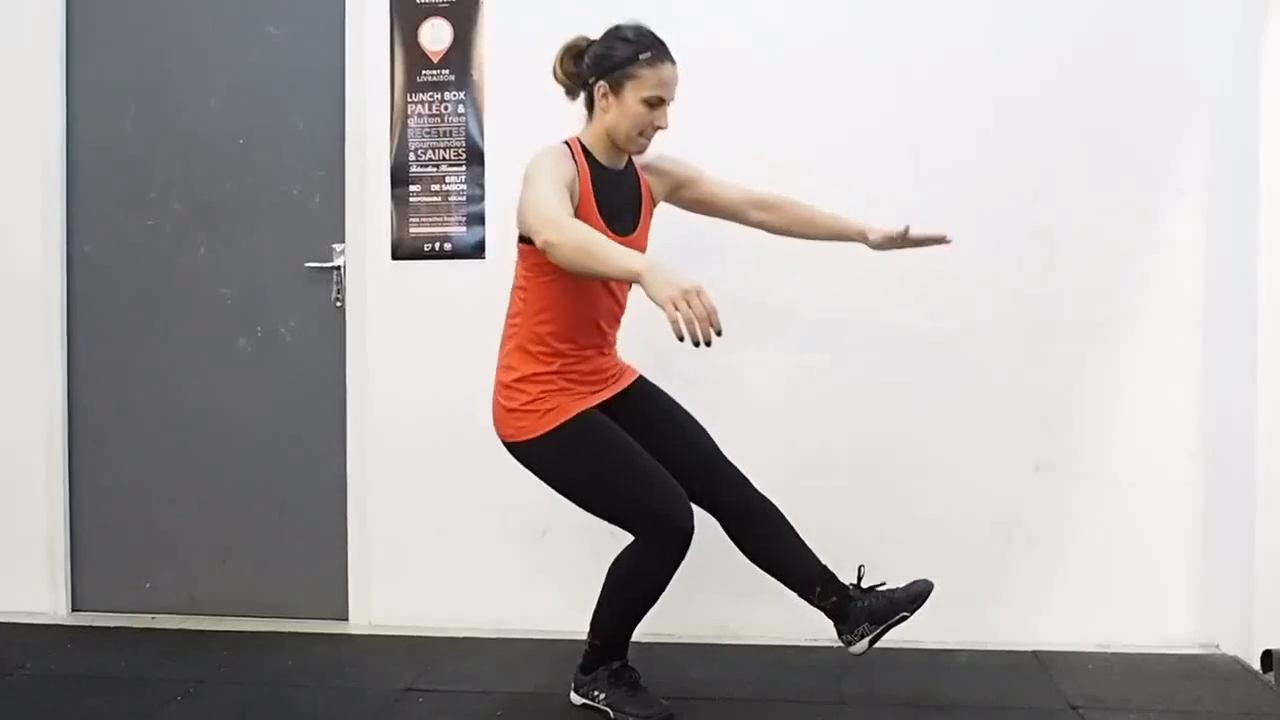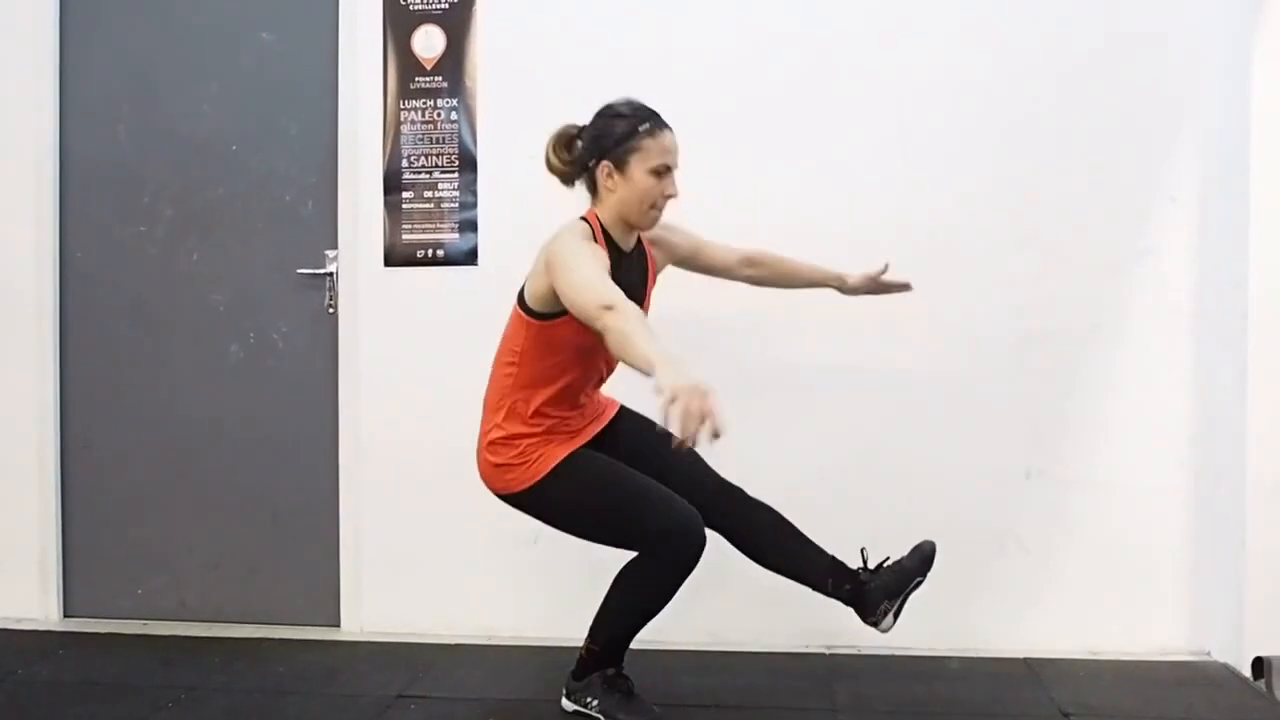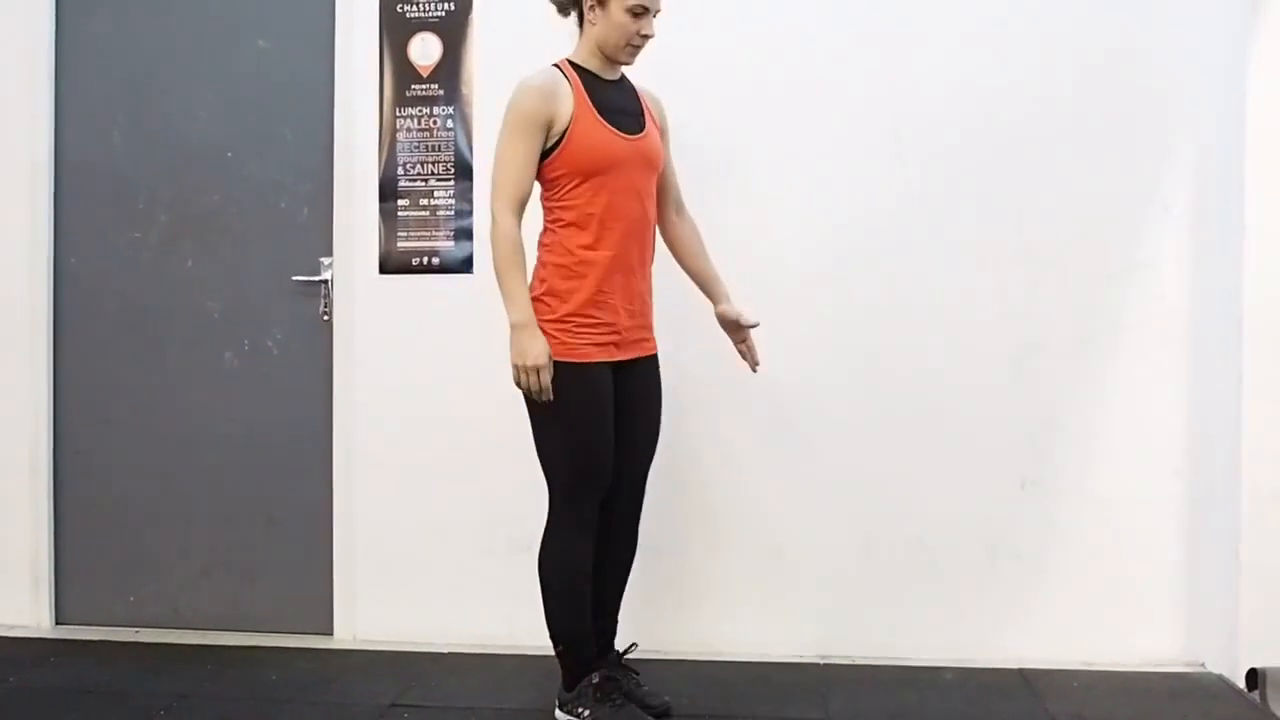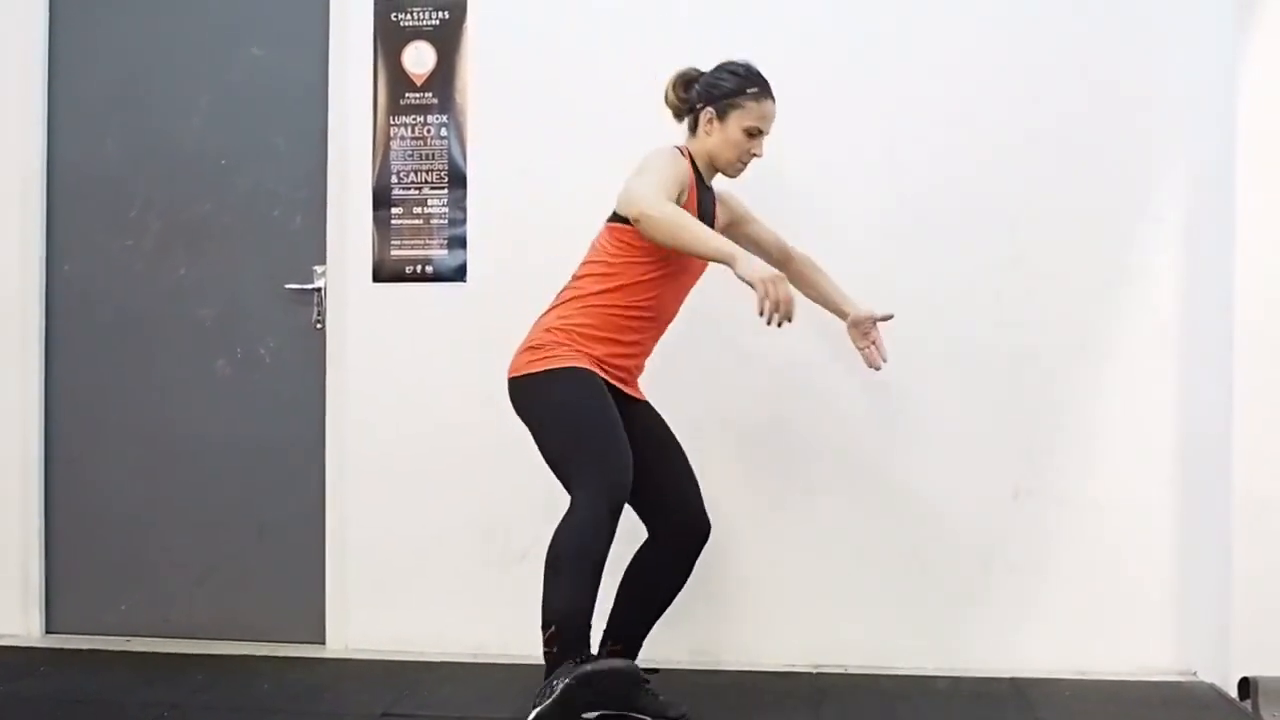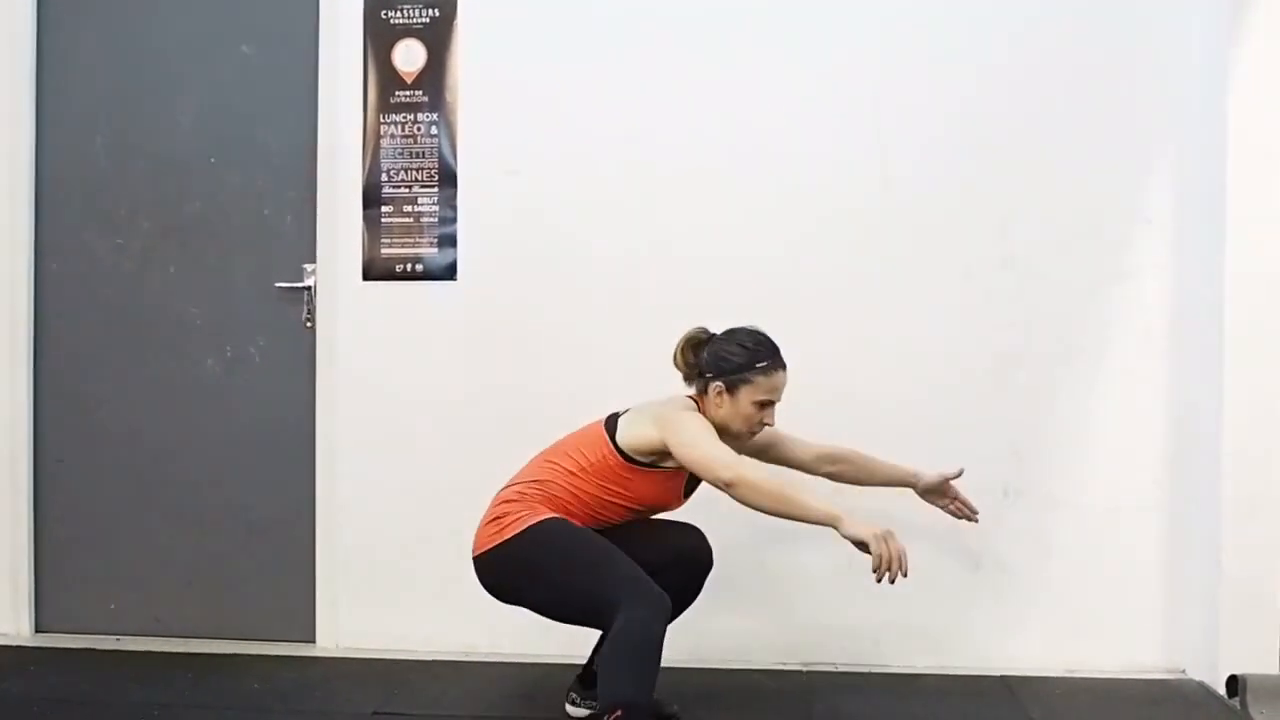
dt=1s
person 1, frame 1
left shoulder: (652, 175)
right shoulder: (555, 167)
left elbow: (757, 207)
right elbow: (554, 234)
left wrist: (865, 235)
right wrist: (651, 273)
left hip: (606, 380)
right hip: (542, 400)
left knee: (723, 487)
right knee: (667, 519)
left ankle: (844, 607)
person 1, frame 2
left shoulder: (649, 241)
right shoulder: (571, 249)
left elbow: (742, 261)
right elbow: (610, 311)
left wrist: (843, 281)
right wrist: (669, 373)
left hip: (584, 421)
right hip: (526, 448)
left knee: (722, 500)
right knee: (675, 532)
left ankle: (862, 590)
person 1, frame 3
left shoulder: (649, 107)
right shoulder: (543, 93)
left elbow: (672, 213)
right elbow: (504, 215)
left wrist: (719, 300)
right wrist: (523, 326)
left hip: (632, 338)
right hip: (567, 339)
left knee: (625, 501)
right knee: (580, 504)
left ankle: (609, 660)
person 1, frame 4
left shoulder: (716, 205)
right shoulder: (668, 165)
left elbow: (785, 257)
right elbow: (644, 209)
left wrist: (849, 313)
right wrist: (739, 262)
left hip: (614, 380)
right hip: (559, 361)
left knee: (683, 524)
right knee: (604, 488)
person 1, frame 5
left shoulder: (720, 430)
right shoulder: (677, 420)
left elbow: (821, 458)
right elbow: (737, 481)
left wrist: (916, 481)
right wrist: (843, 521)
left hip: (563, 531)
right hip: (513, 534)
left knee: (686, 554)
right knee: (642, 605)
